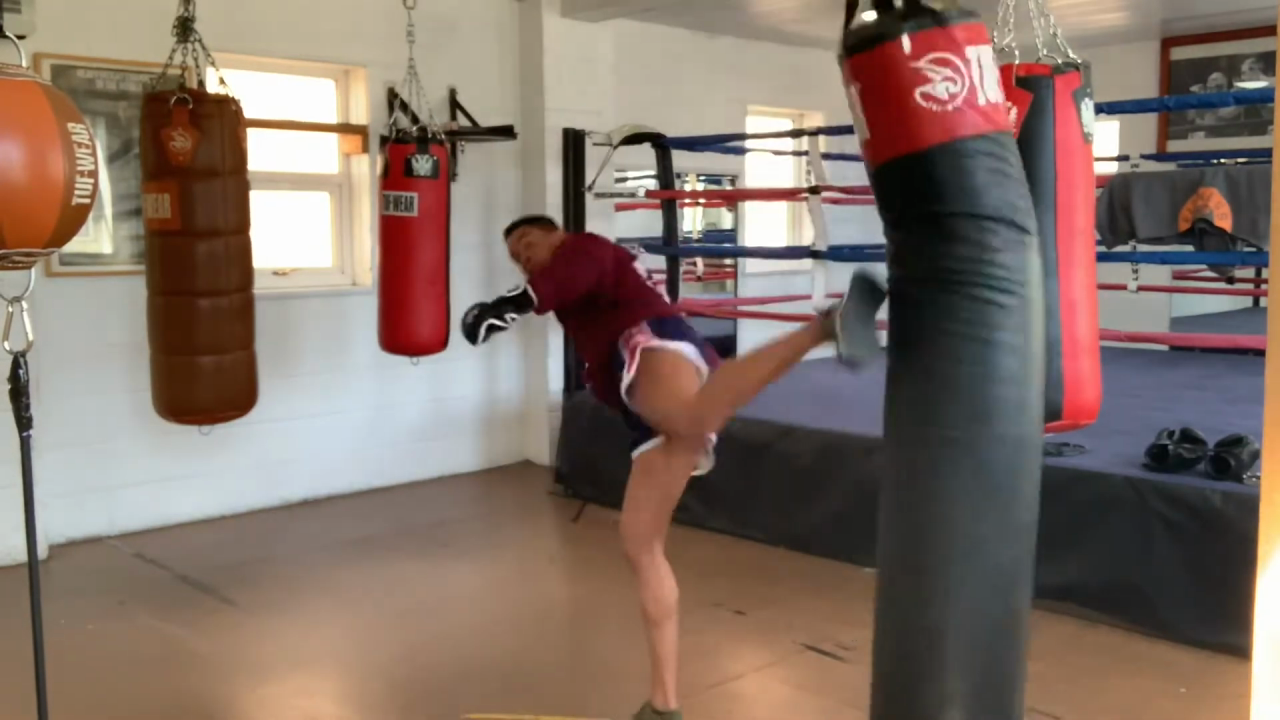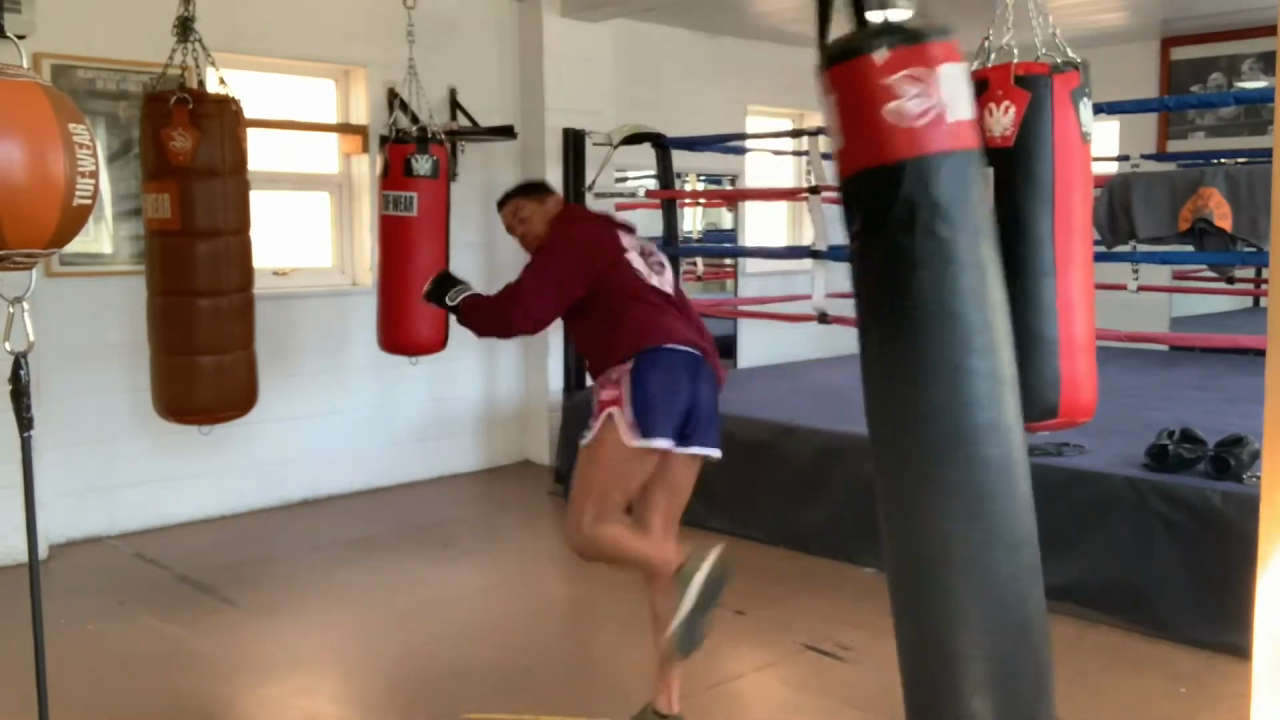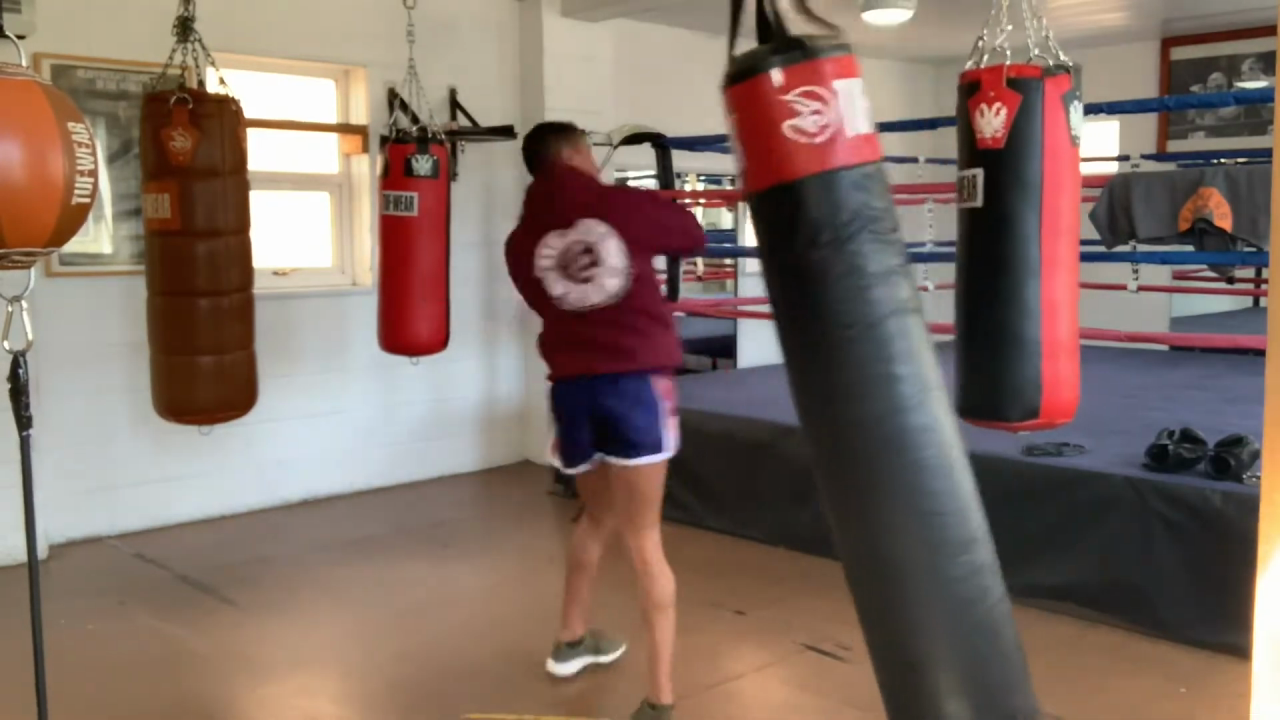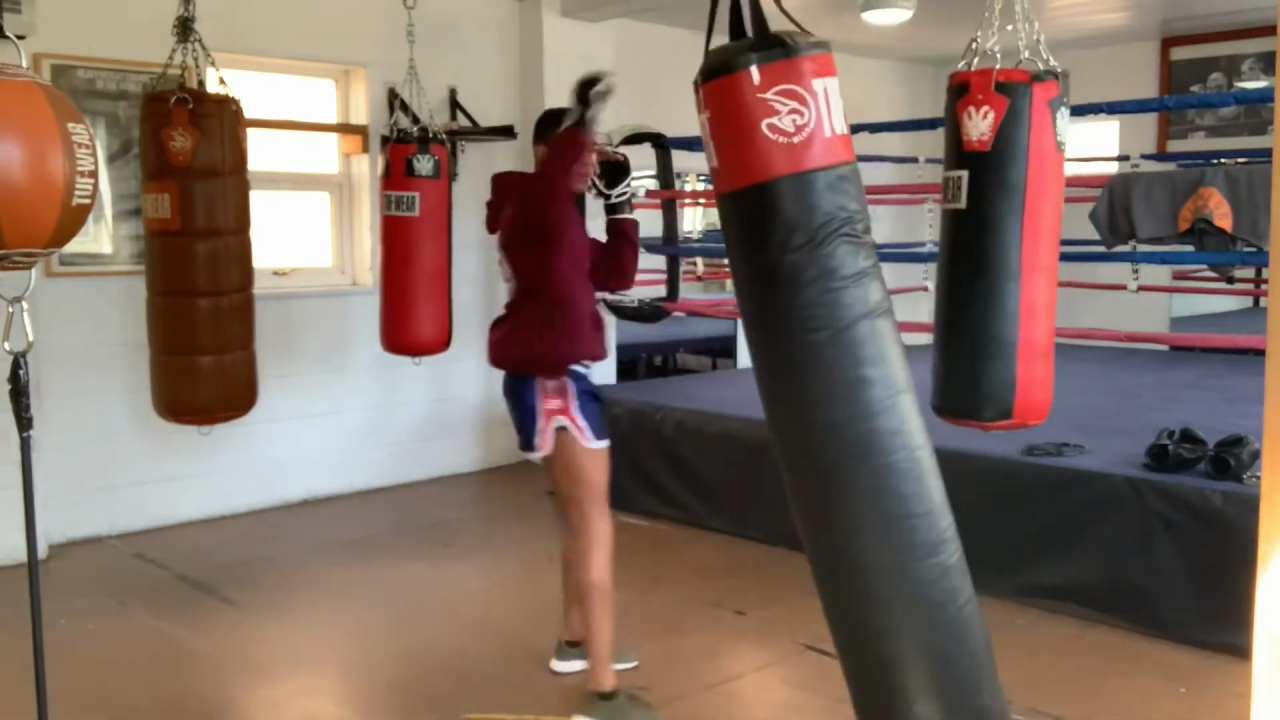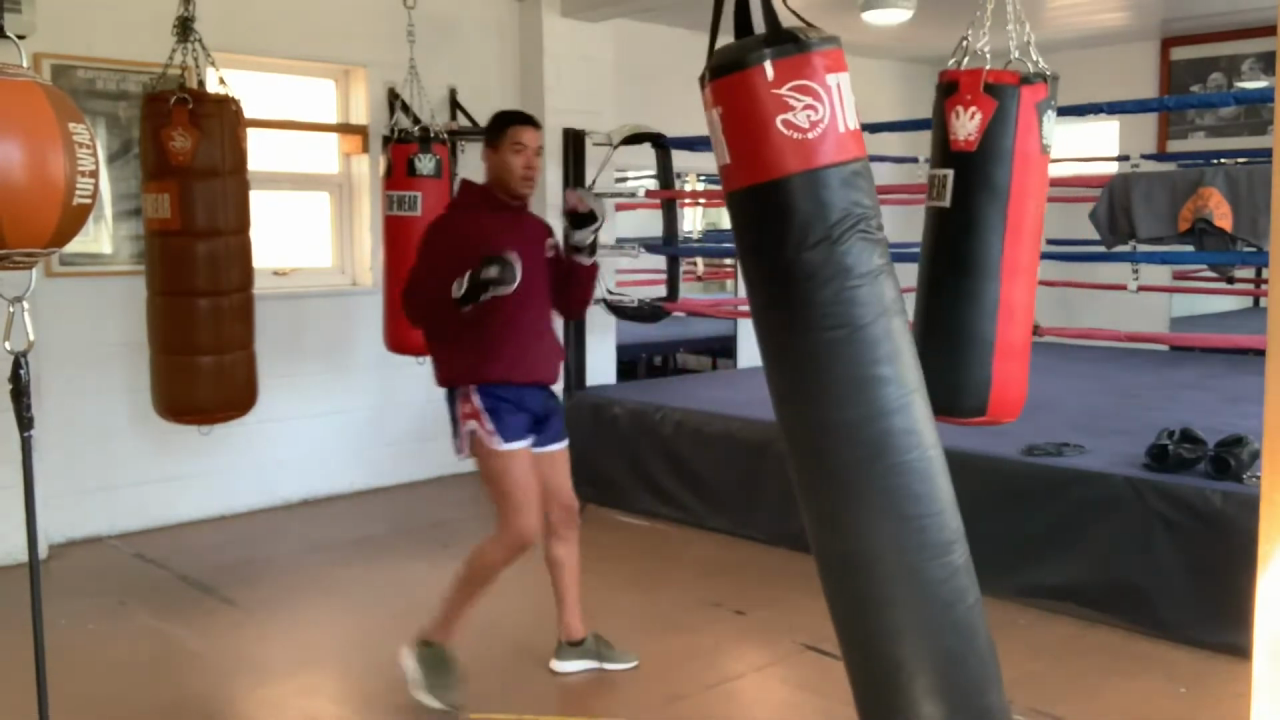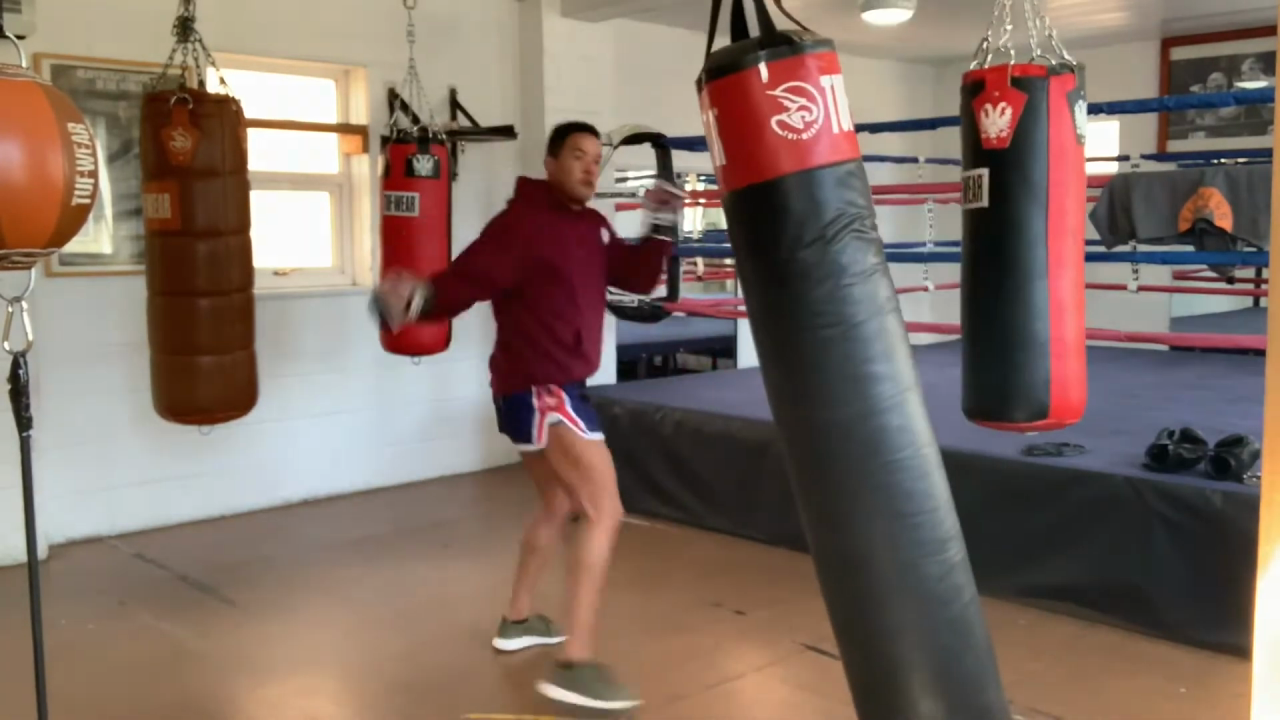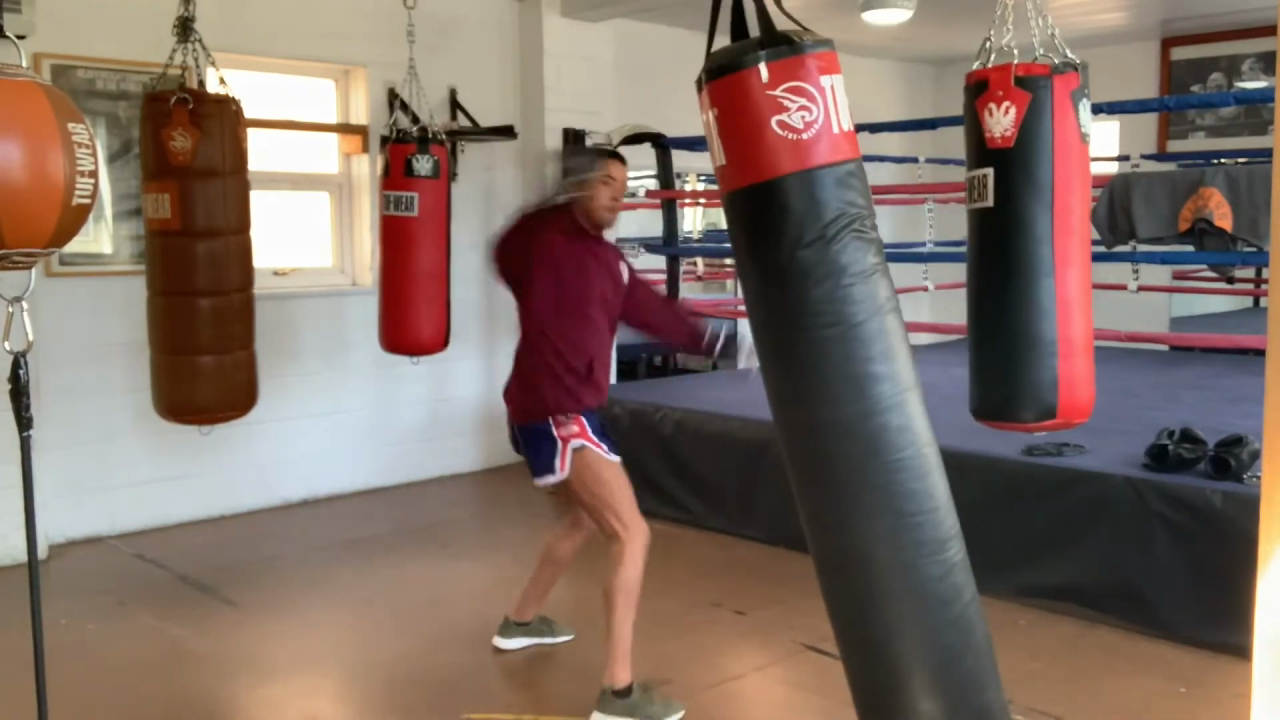
dt=0.2s
person 1, frame 1
left shoulder: (584, 252)
left elbow: (576, 272)
left wrist: (513, 302)
left knee: (692, 420)
right knee: (640, 544)
left ankle: (826, 326)
person 1, frame 2
left shoulder: (573, 243)
right shoulder: (621, 244)
left elbow: (520, 315)
right elbow: (671, 324)
left wrist: (457, 297)
left hip: (640, 374)
right hip: (694, 375)
left knee: (588, 532)
right knee: (654, 542)
left ankle: (686, 573)
person 1, frame 3
left shoulder: (524, 242)
right shoulder: (630, 206)
right elbow: (691, 234)
left hip: (576, 394)
right hip: (642, 386)
left knee: (599, 516)
right knee: (643, 541)
left ankle: (571, 640)
person 1, frame 4
left shoulder: (558, 214)
right shoulder: (531, 200)
left elbow: (616, 275)
right elbow: (558, 167)
left wrist: (618, 196)
right wrist: (584, 116)
left hip: (550, 377)
right hip: (552, 379)
left knee: (585, 513)
right knee: (593, 524)
left ankle: (577, 640)
person 1, frame 5
left shoulder: (536, 229)
right shoulder: (460, 223)
left elbow: (571, 301)
right elbow: (420, 307)
left wrist: (583, 237)
right wrist: (472, 288)
left hip: (534, 390)
right hip: (485, 391)
left knee: (563, 514)
right knee: (522, 528)
left ankle: (574, 639)
right ankle: (432, 642)
person 1, frame 6
left shoulder: (592, 227)
right shoulder: (519, 225)
left elbow: (639, 277)
right elbow: (457, 285)
left wrist: (662, 226)
right wrist: (409, 302)
left hip: (557, 388)
right hip: (536, 390)
left knee: (561, 503)
right knee: (604, 512)
left ankle: (517, 620)
right ankle: (574, 663)
person 1, frame 7
left shoulder: (609, 260)
right shoulder: (547, 243)
left elbow: (653, 314)
right elbow: (517, 258)
left wrist: (709, 341)
right wrist: (554, 198)
left hip: (572, 411)
right hip: (553, 415)
left knee: (584, 519)
right knee: (632, 536)
left ankle: (519, 621)
